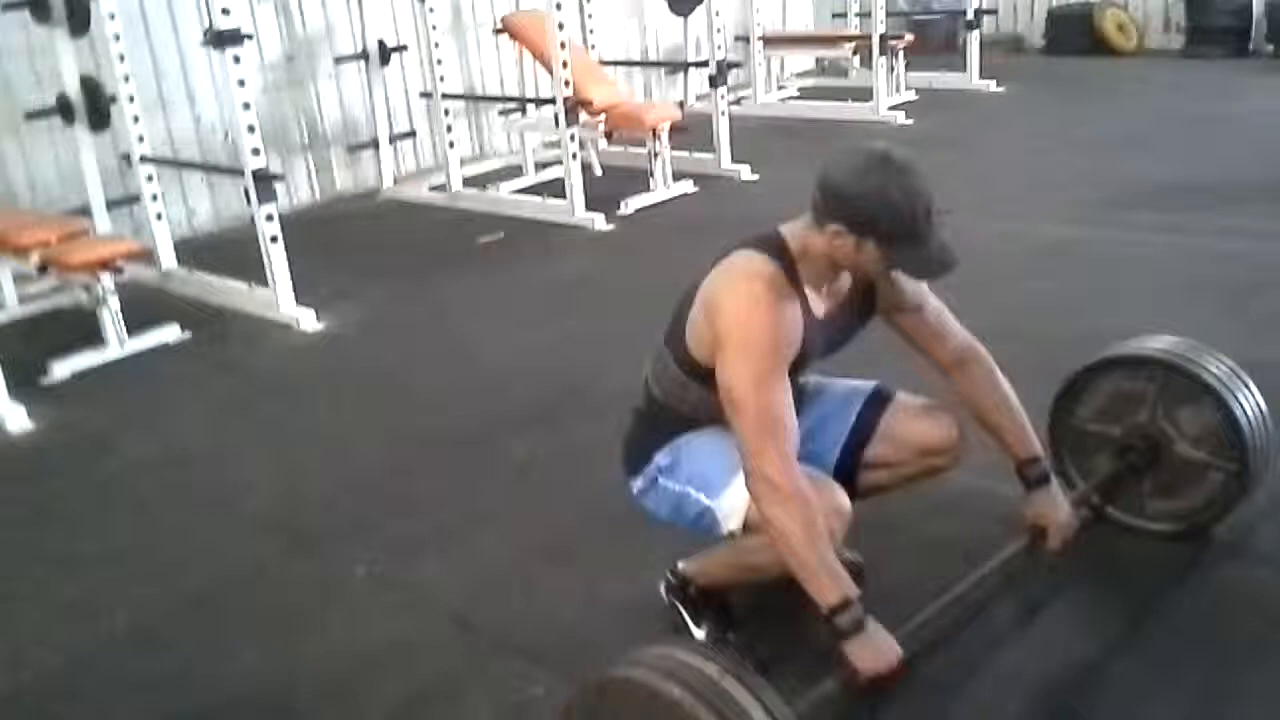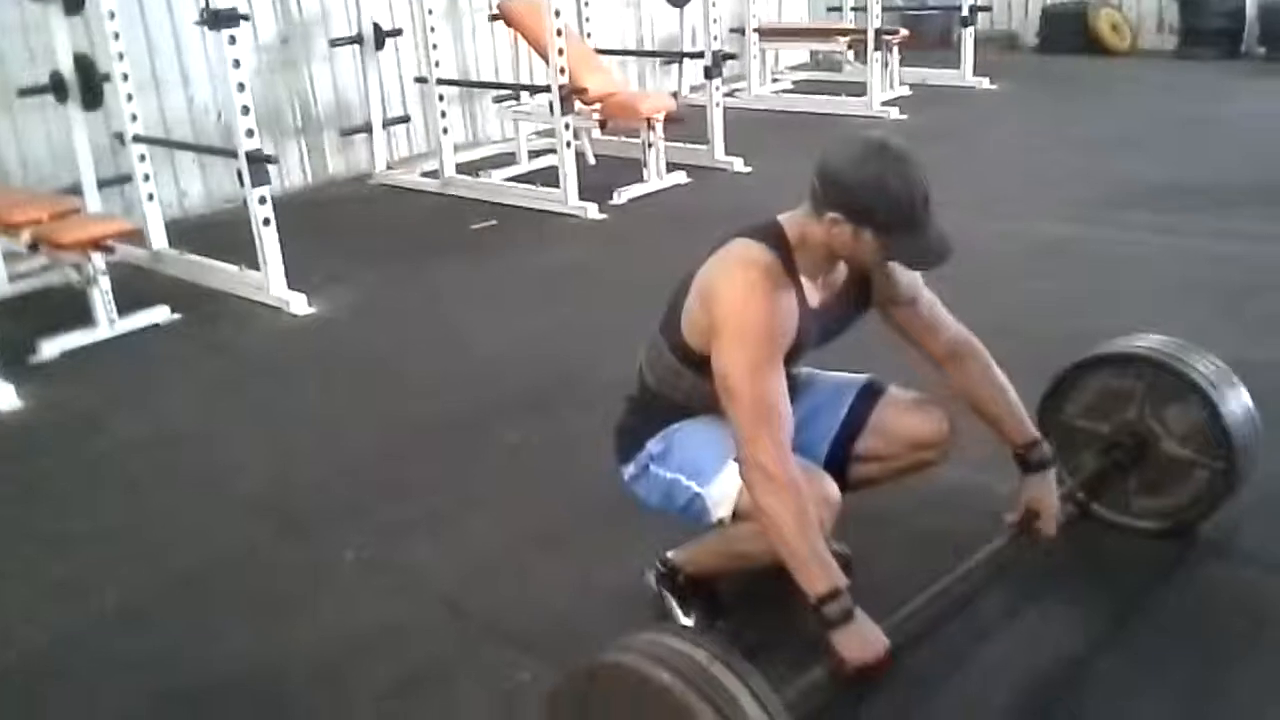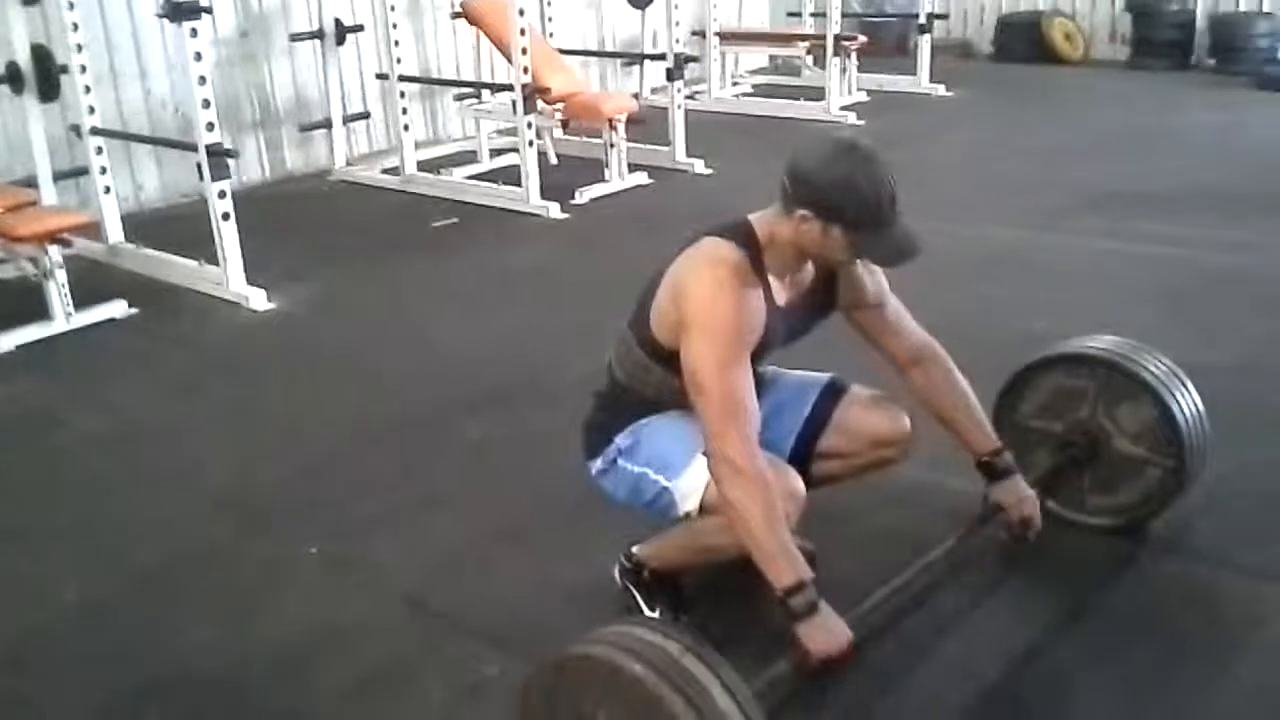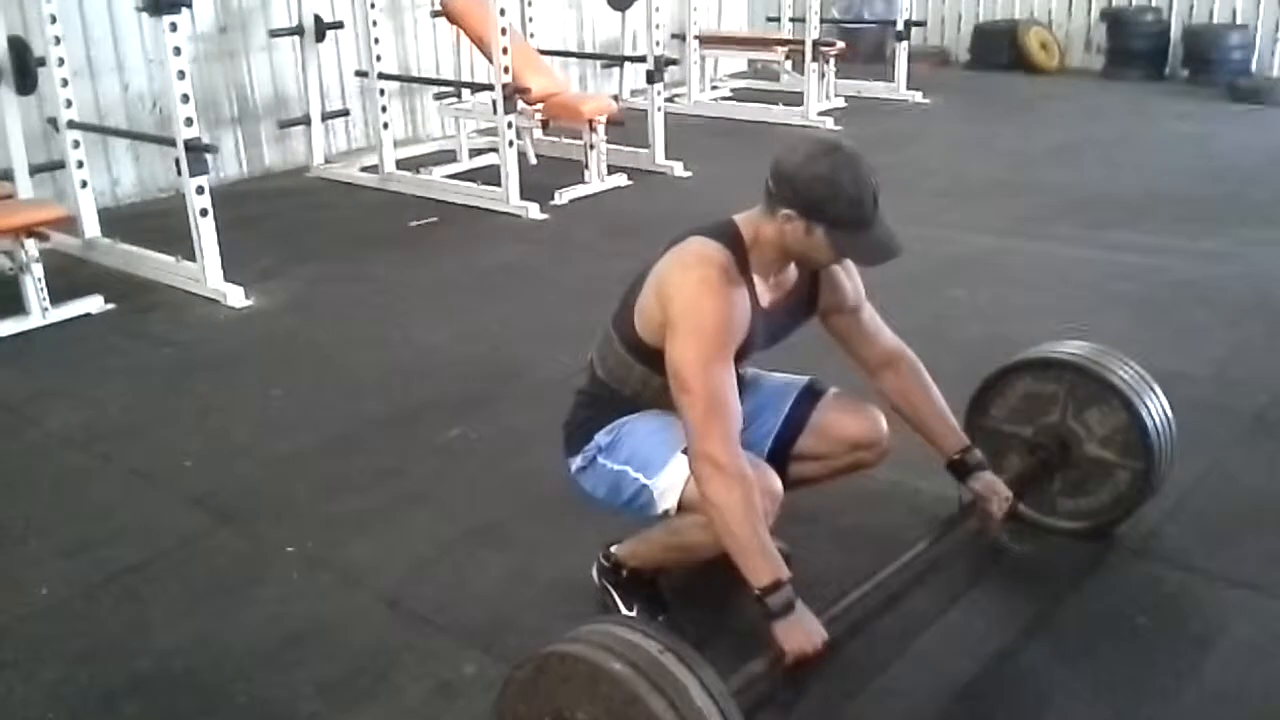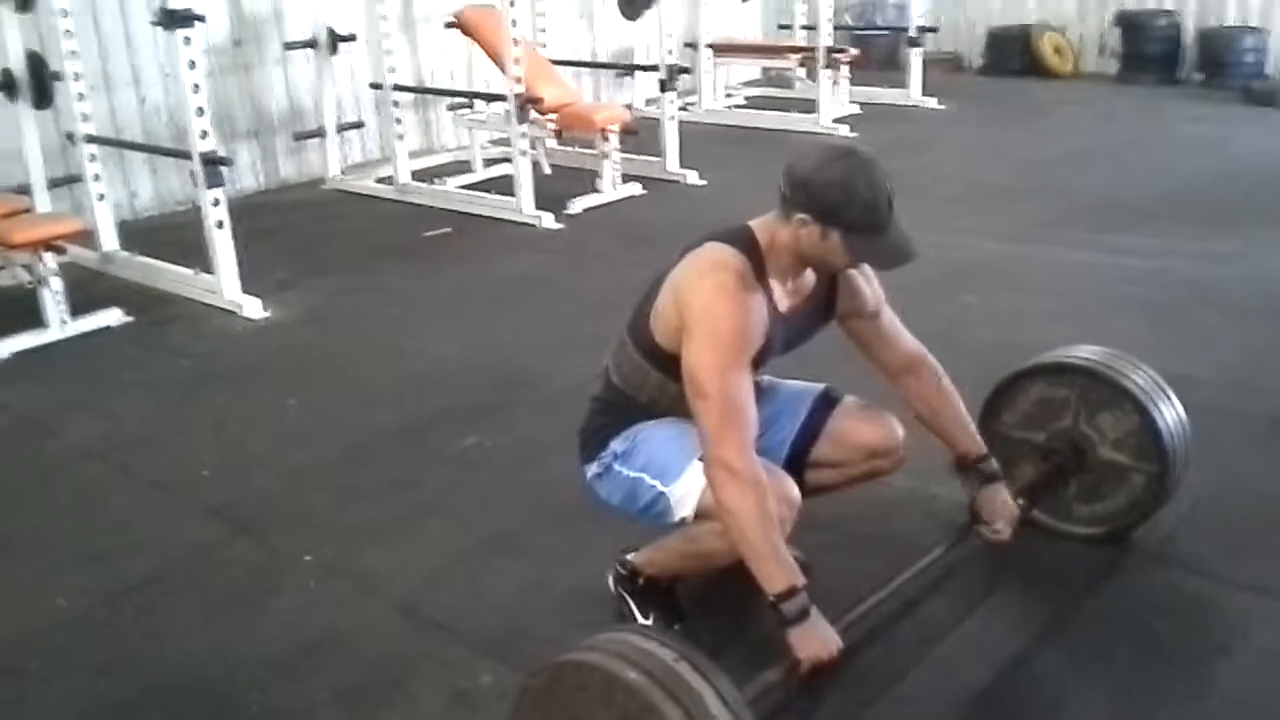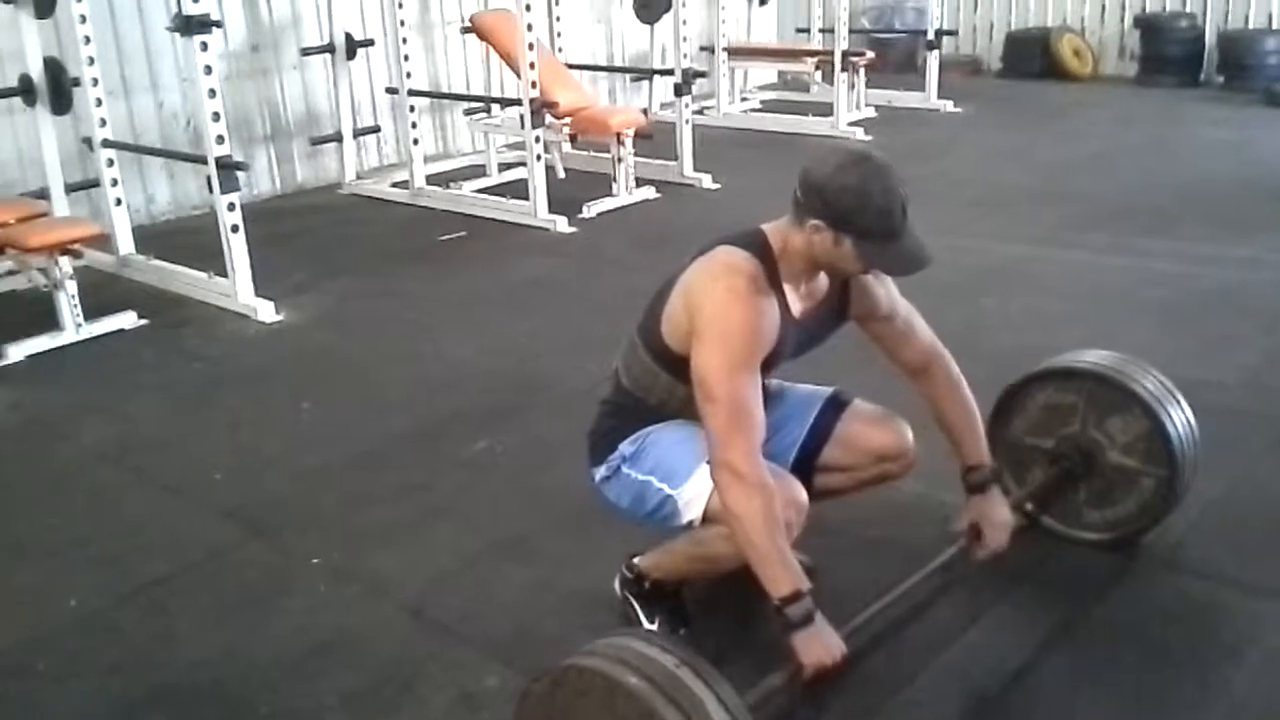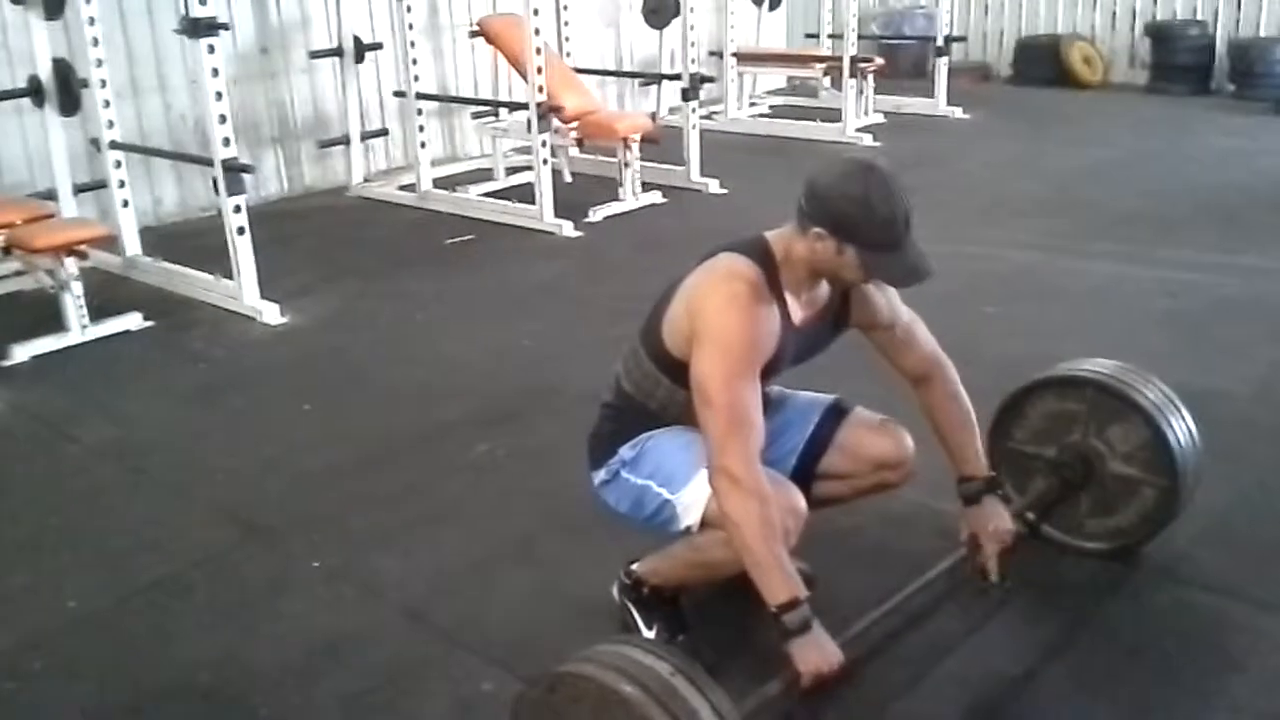
dt=0.2s
person 1, frame 1
left shoulder: (878, 268)
right shoulder: (757, 299)
left elbow: (964, 357)
right elbow: (773, 478)
left wrist: (1038, 477)
right wrist: (851, 622)
right hip: (678, 448)
left knee: (936, 437)
right knee: (825, 513)
left ankle: (810, 547)
right ankle: (692, 582)
person 1, frame 2
left shoulder: (870, 259)
right shoulder: (753, 288)
left elbow: (957, 350)
right elbow: (766, 466)
left wrist: (1036, 462)
right wrist: (839, 612)
right hip: (668, 437)
left knee: (927, 432)
right knee: (814, 503)
left ankle: (798, 536)
right ankle: (680, 571)
person 1, frame 3
left shoulder: (842, 266)
right shoulder: (723, 285)
left elbow: (918, 356)
right elbow: (734, 460)
left wrist: (1000, 468)
right wrist: (805, 605)
left hip: (731, 397)
right hip: (636, 431)
left knee: (888, 430)
right knee: (778, 498)
left ankle: (760, 531)
right ankle: (645, 566)
person 1, frame 4
left shoulder: (822, 266)
right shoulder: (707, 284)
left elbow: (889, 361)
right elbow: (715, 459)
left wrist: (968, 463)
right wrist: (781, 603)
left hip: (710, 398)
right hip: (614, 430)
left knee: (865, 434)
right knee: (757, 493)
left ankle: (737, 524)
right ankle: (624, 565)
person 1, frame 5
left shoulder: (838, 270)
right shoulder: (724, 290)
left elbow: (908, 364)
right elbow: (731, 466)
left wrist: (983, 473)
right wrist: (797, 611)
right hip: (630, 438)
left knee: (880, 442)
right knee: (775, 503)
left ankle: (756, 536)
right ankle: (639, 573)
person 1, frame 6
left shoulder: (852, 274)
right shoulder: (736, 294)
left elbow: (930, 363)
right elbow: (738, 469)
left wrist: (982, 482)
right wrist: (801, 615)
left hip: (737, 409)
right hip: (640, 440)
left knee: (891, 447)
right knee: (781, 508)
left ankle: (763, 544)
right ankle: (647, 576)
person 1, frame 7
left shoulder: (854, 283)
right shoulder: (737, 301)
left elbow: (932, 372)
right elbow: (735, 474)
left wrist: (980, 492)
right wrist: (798, 623)
left hip: (737, 415)
right hip: (639, 445)
left knee: (890, 454)
right knee: (780, 513)
left ankle: (760, 547)
right ankle: (645, 583)
